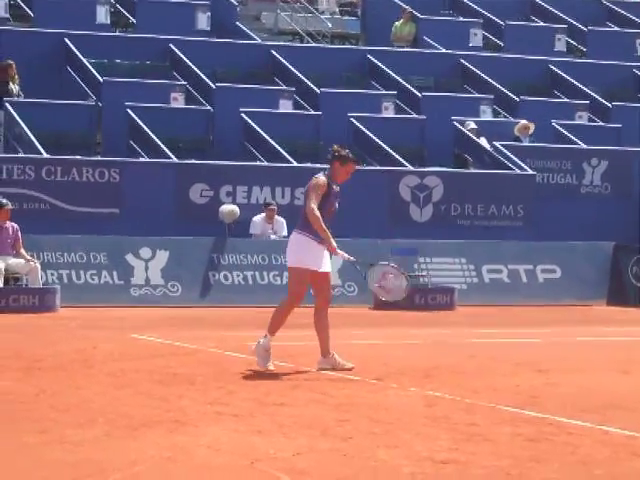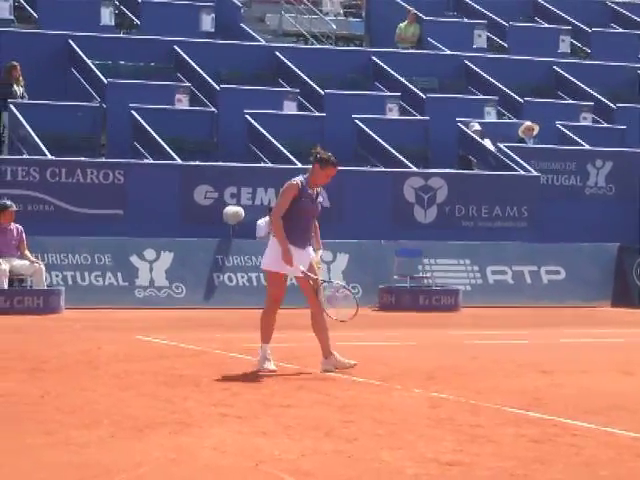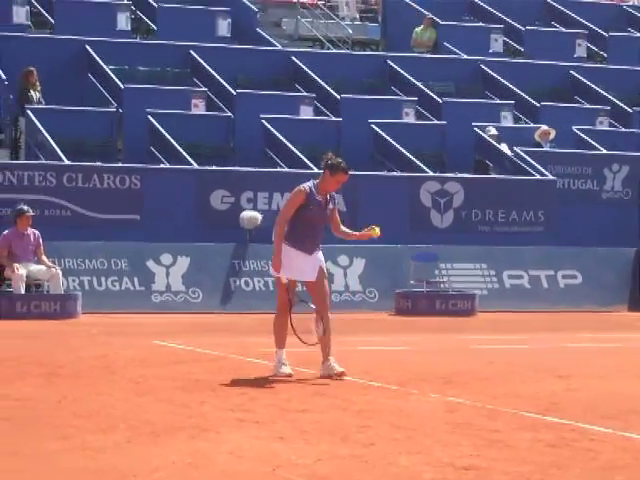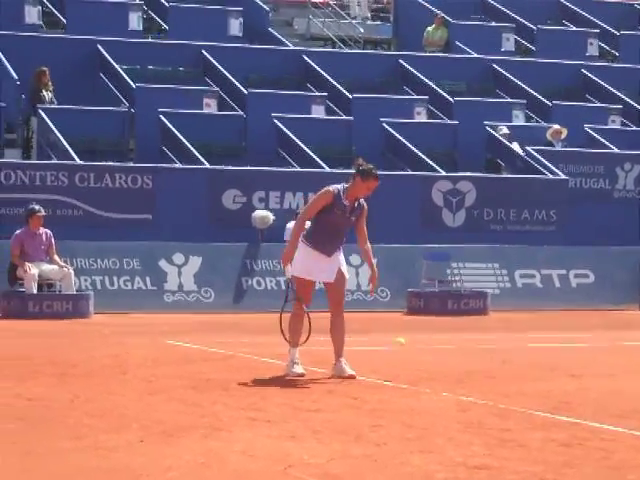
dt=0.3s
person 1, frame 1
left shoulder: (333, 188)
right shoulder: (320, 181)
right elbow: (311, 210)
right wrist: (329, 239)
left hip: (318, 250)
right hip: (304, 243)
left knee: (323, 303)
right knee: (295, 297)
left ankle: (327, 356)
right ankle: (264, 345)
person 1, frame 2
left shoulder: (318, 193)
right shoulder: (294, 185)
right elbow: (275, 216)
left wrist: (318, 249)
right wrist: (285, 248)
left hip: (304, 252)
right hip: (282, 249)
left knee: (317, 305)
right knee: (273, 303)
left ankle: (328, 357)
right ankle: (264, 355)
person 1, frame 3
left shoulder: (332, 199)
right shoulder: (303, 191)
left elbow: (337, 228)
right elbow: (281, 221)
left wrist: (360, 235)
right wrist: (277, 254)
left hip: (314, 256)
right hip: (290, 253)
left knee: (323, 308)
right knee: (283, 309)
left ankle: (327, 362)
right ankle: (280, 360)
person 1, frame 4
left shoulder: (361, 208)
right shoulder: (331, 193)
left elbow: (363, 242)
right elbow: (302, 218)
left wrist: (373, 270)
right wrist: (290, 249)
left hip: (333, 257)
right hip: (309, 252)
left knee: (338, 308)
right knee: (301, 307)
left ankle: (339, 362)
right ankle: (293, 359)
